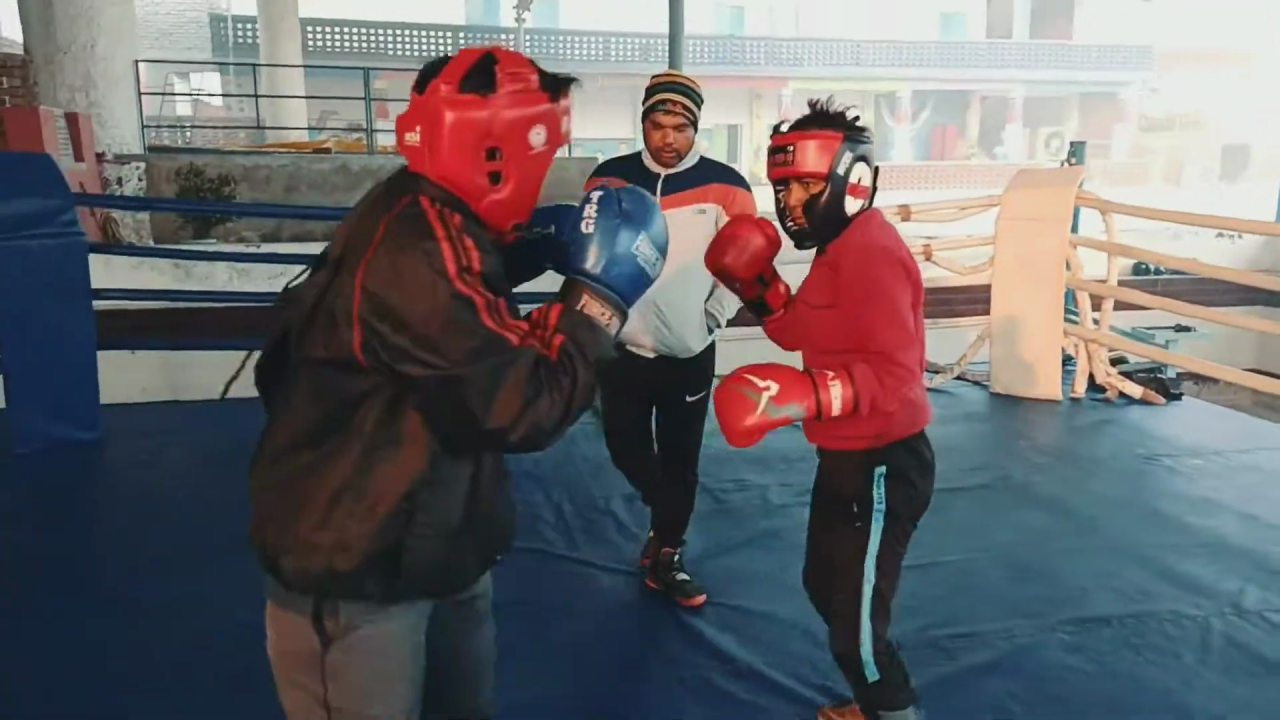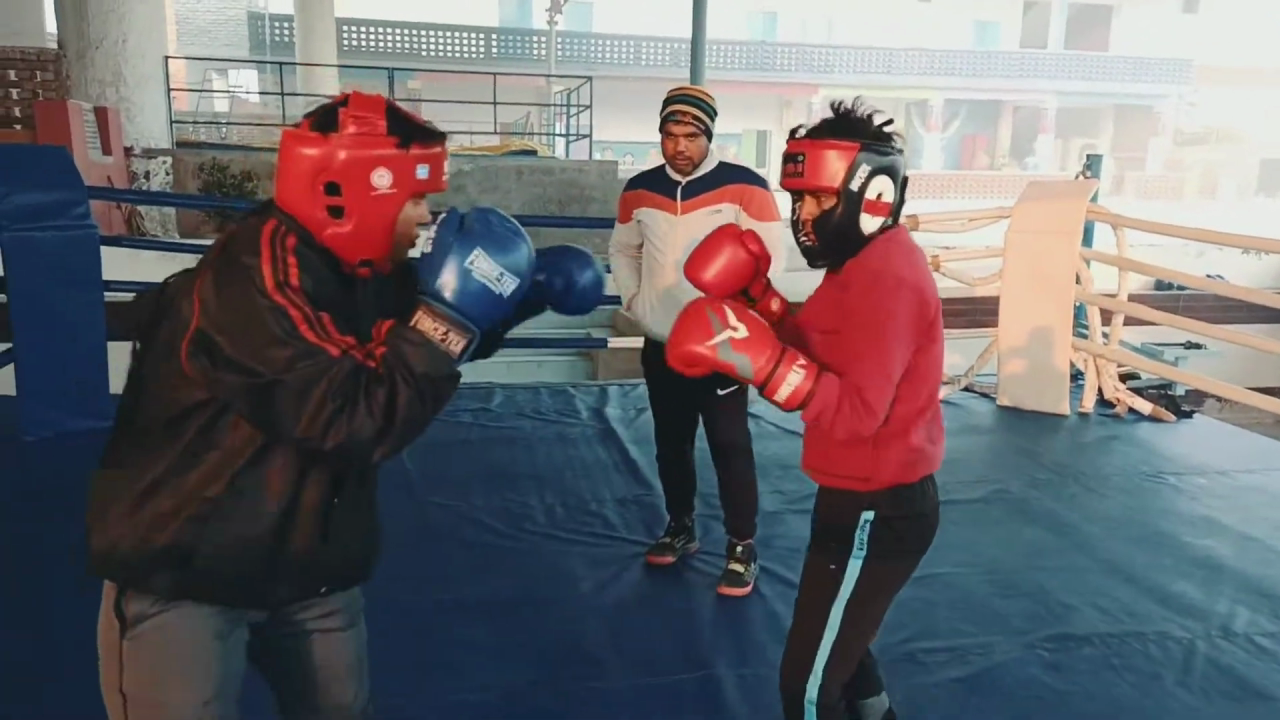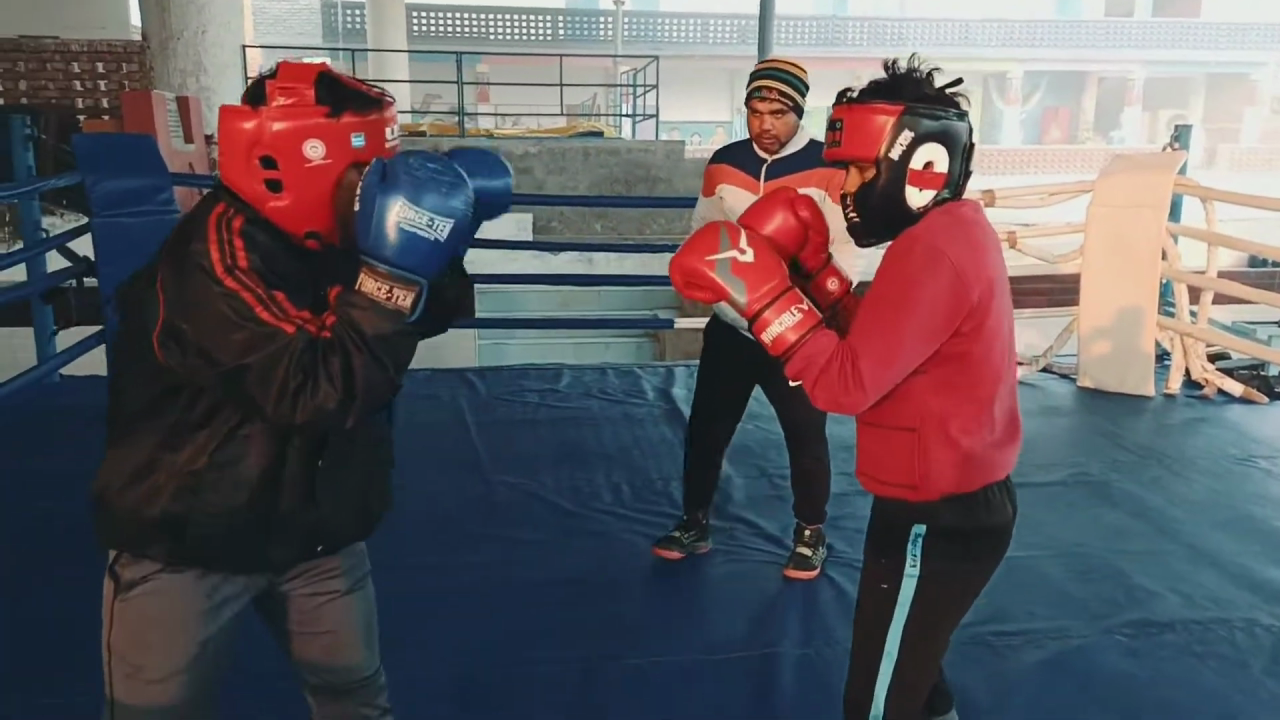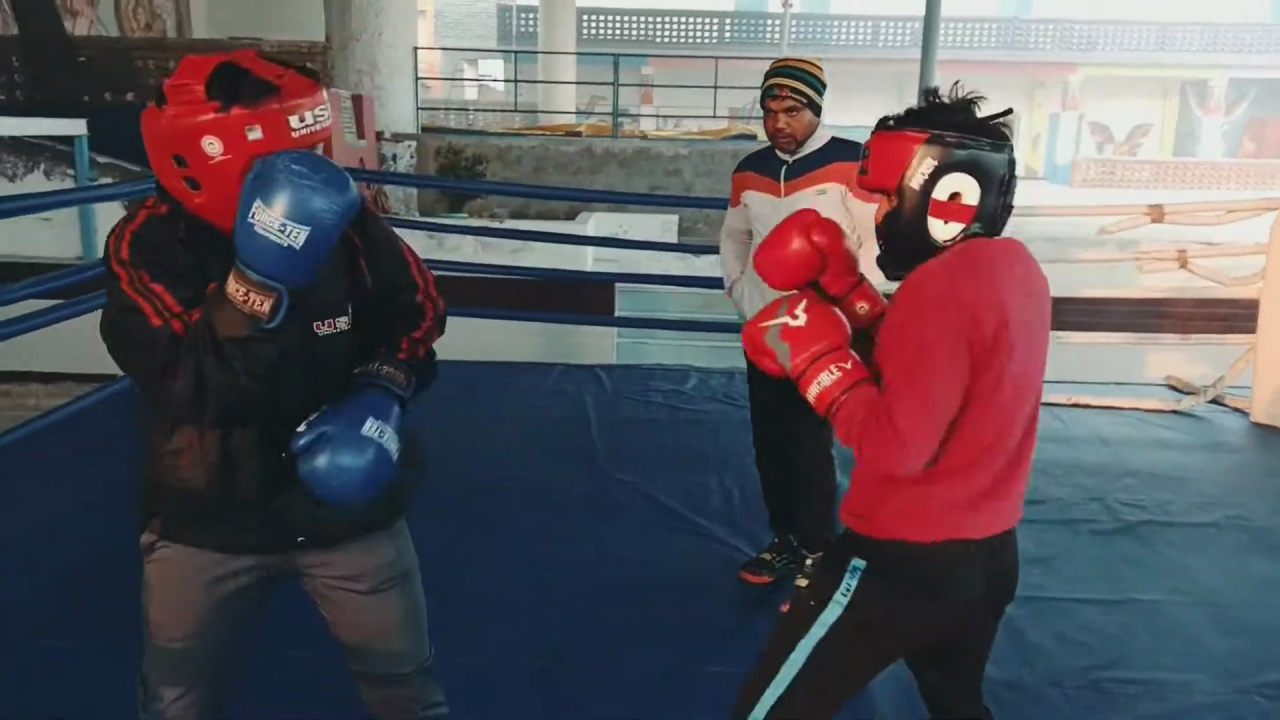
dt=0.7s
person 1, frame 1
left shoulder: (423, 226)
right shoulder: (420, 250)
right elbow: (521, 401)
left wrist: (530, 253)
right wrist: (602, 293)
left hip: (440, 548)
right hip: (351, 568)
person 1, frame 2
left shoulder: (355, 265)
right shoulder: (261, 272)
left elbow: (409, 335)
right elbow: (343, 418)
left wrist: (532, 289)
right wrist: (450, 315)
left hip: (312, 563)
right hip: (184, 571)
person 1, frame 3
left shoulder: (334, 234)
right shoulder: (220, 257)
left elbow: (431, 312)
right elbow: (319, 395)
left wrist: (449, 234)
right wrist: (390, 270)
left hip: (315, 527)
right hip: (184, 539)
person 1, frame 4
left shoulder: (346, 221)
right shoulder: (147, 247)
left elbow: (415, 308)
right elbow: (199, 390)
left wrist: (380, 394)
right wrist: (262, 274)
left hip: (347, 504)
right hip: (207, 520)
person 2, frame 1
left shoulder: (872, 252)
right shoulder: (836, 246)
left elbow: (892, 376)
right elbow: (798, 328)
left wrist: (798, 394)
right wrist: (757, 282)
left hip: (882, 466)
right hip: (848, 456)
left knee: (862, 629)
right knee: (832, 588)
person 2, frame 2
left shoulder: (888, 279)
right shoulder: (865, 262)
left elbow: (853, 410)
right elbow: (821, 347)
left wrist: (757, 358)
right wrist: (756, 301)
left hip: (875, 510)
right hip: (874, 498)
right knee: (840, 644)
person 2, frame 3
left shoulder: (931, 254)
right shoulder: (957, 232)
left elbow: (848, 384)
right elbow: (879, 342)
left wrist: (762, 293)
left hip: (936, 521)
right hip: (965, 502)
person 2, frame 4
left shoulder: (943, 289)
right shoulder: (1014, 271)
left elbow: (898, 443)
left wrist: (813, 360)
right wrist: (846, 295)
left hip: (904, 561)
right hip: (989, 552)
person 3, frame 1
left shoulder: (726, 187)
right shoulder: (608, 178)
left wrist: (714, 317)
left hip: (689, 353)
right hip: (624, 349)
left knee: (681, 457)
right knee: (625, 449)
left ankle: (666, 556)
right ankle: (668, 517)
person 3, frame 2
left shoulder: (744, 187)
right shoulder: (639, 190)
left elbow: (770, 256)
right elbow: (622, 252)
right wrist: (636, 304)
right hip: (660, 345)
left knee: (730, 446)
right knee: (671, 443)
left ankle: (742, 547)
right ankle: (680, 528)
person 3, frame 3
left shoulder: (829, 169)
right shoulder: (724, 163)
left elbow: (848, 247)
right elbow: (703, 227)
right hip: (728, 327)
left knee: (805, 437)
right knee: (705, 430)
left ankle: (810, 533)
right ankle: (695, 524)
person 3, frame 4
left shoulder: (853, 166)
right shoulder: (751, 170)
right elbow: (733, 238)
right wrist: (743, 295)
left knee: (809, 442)
right knee: (770, 443)
left ankle: (817, 553)
right ankle: (786, 541)
